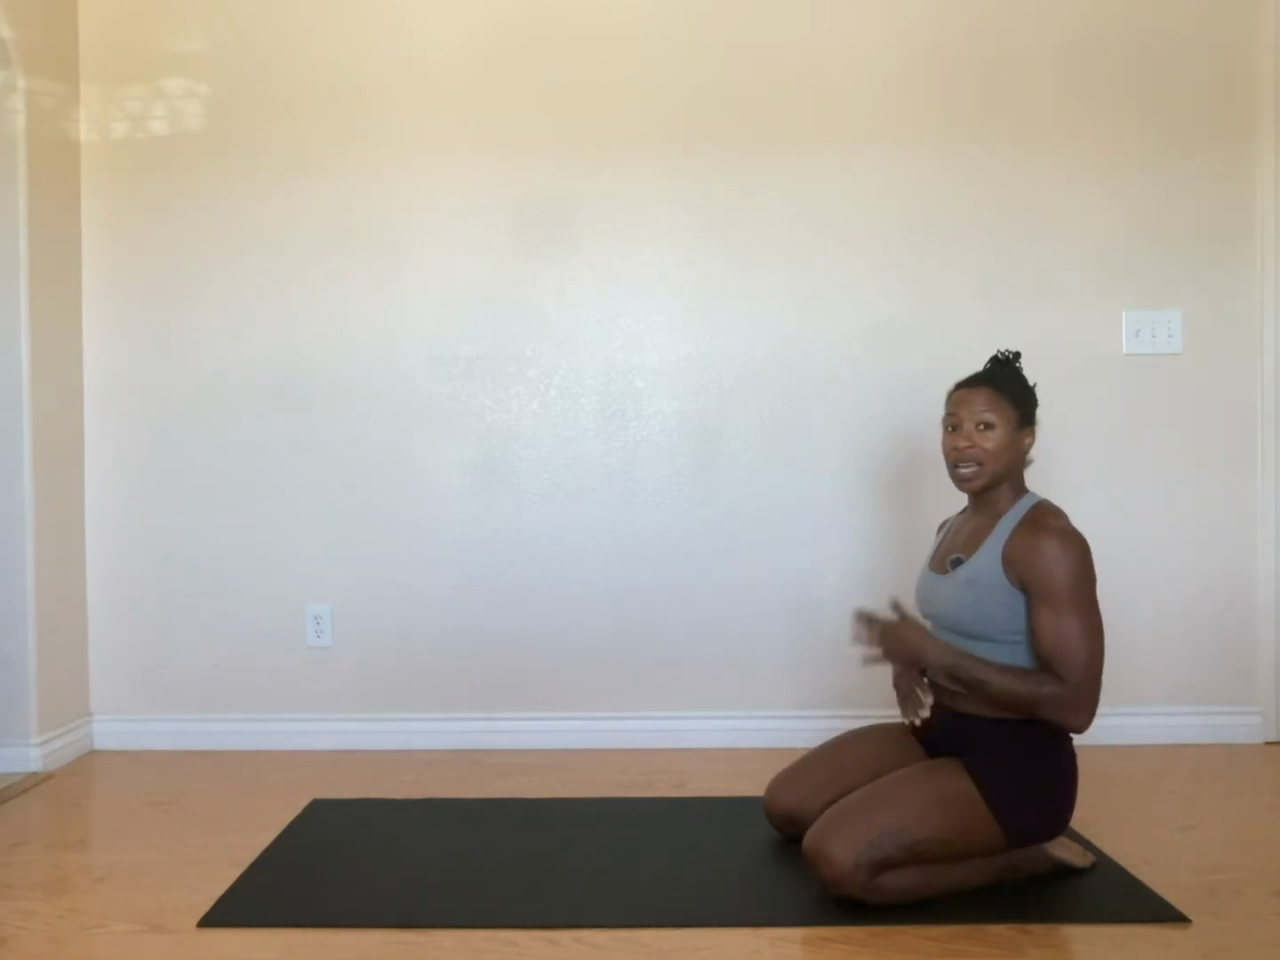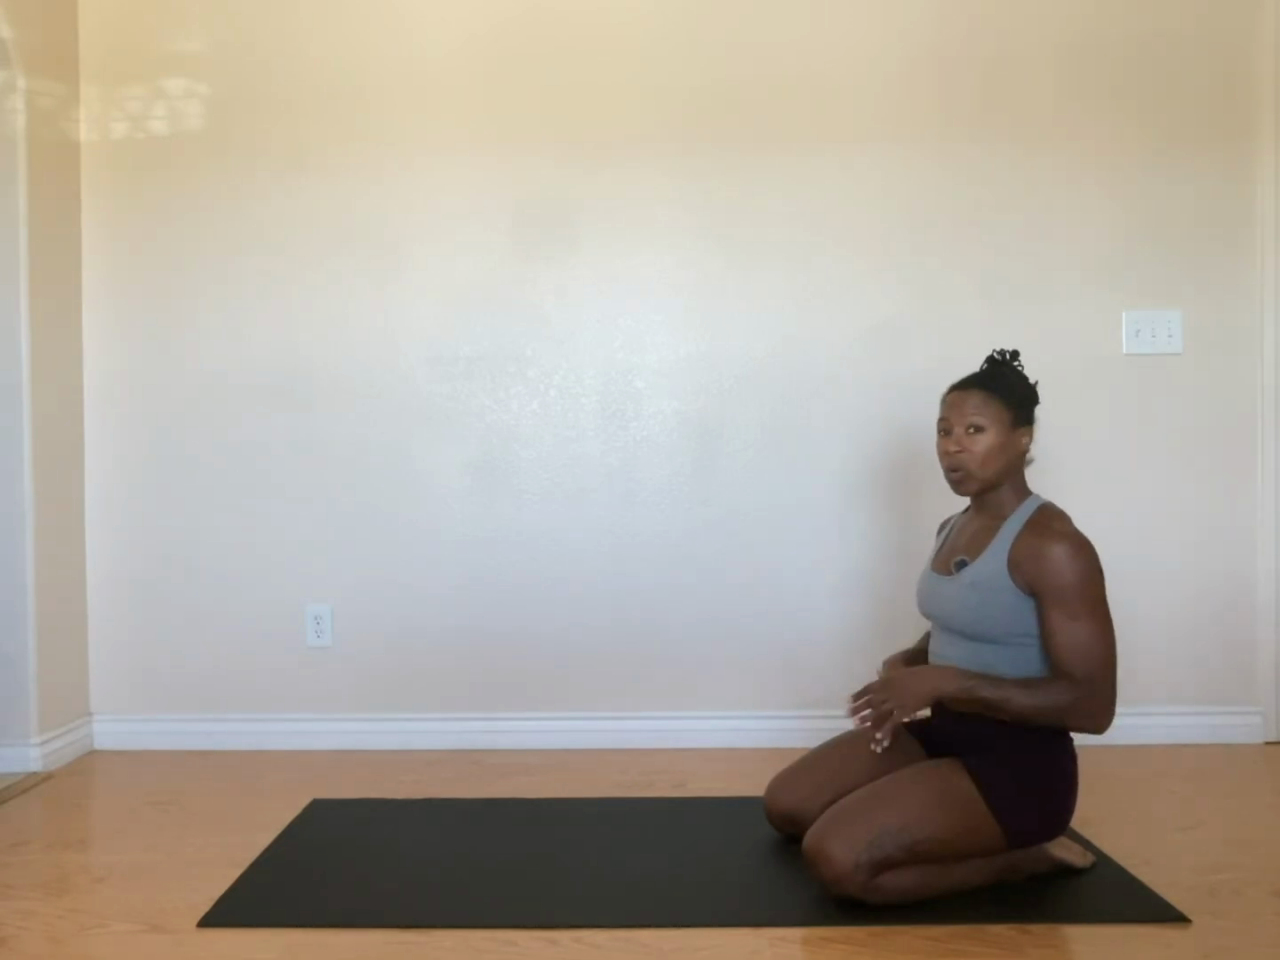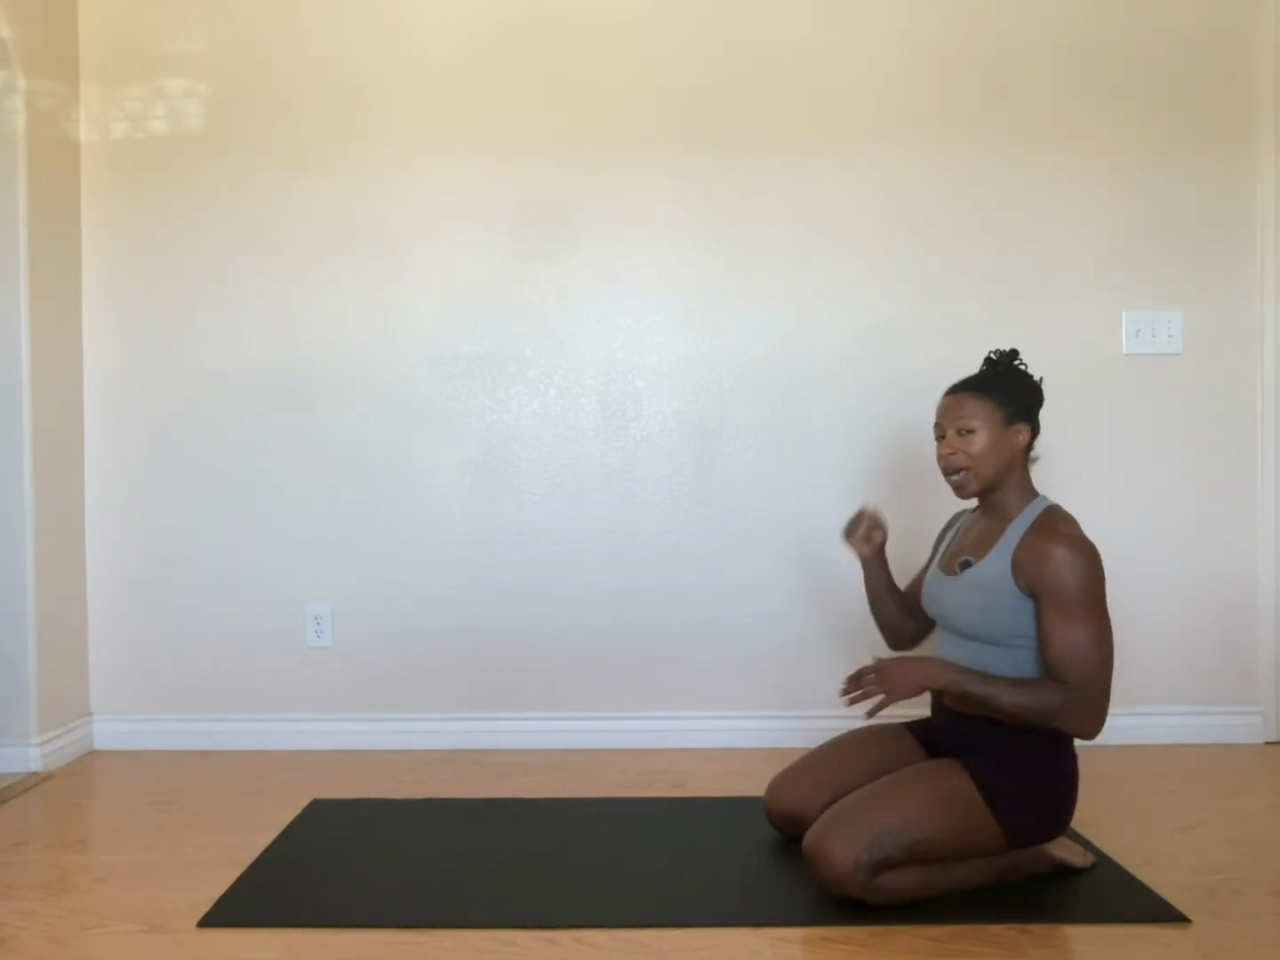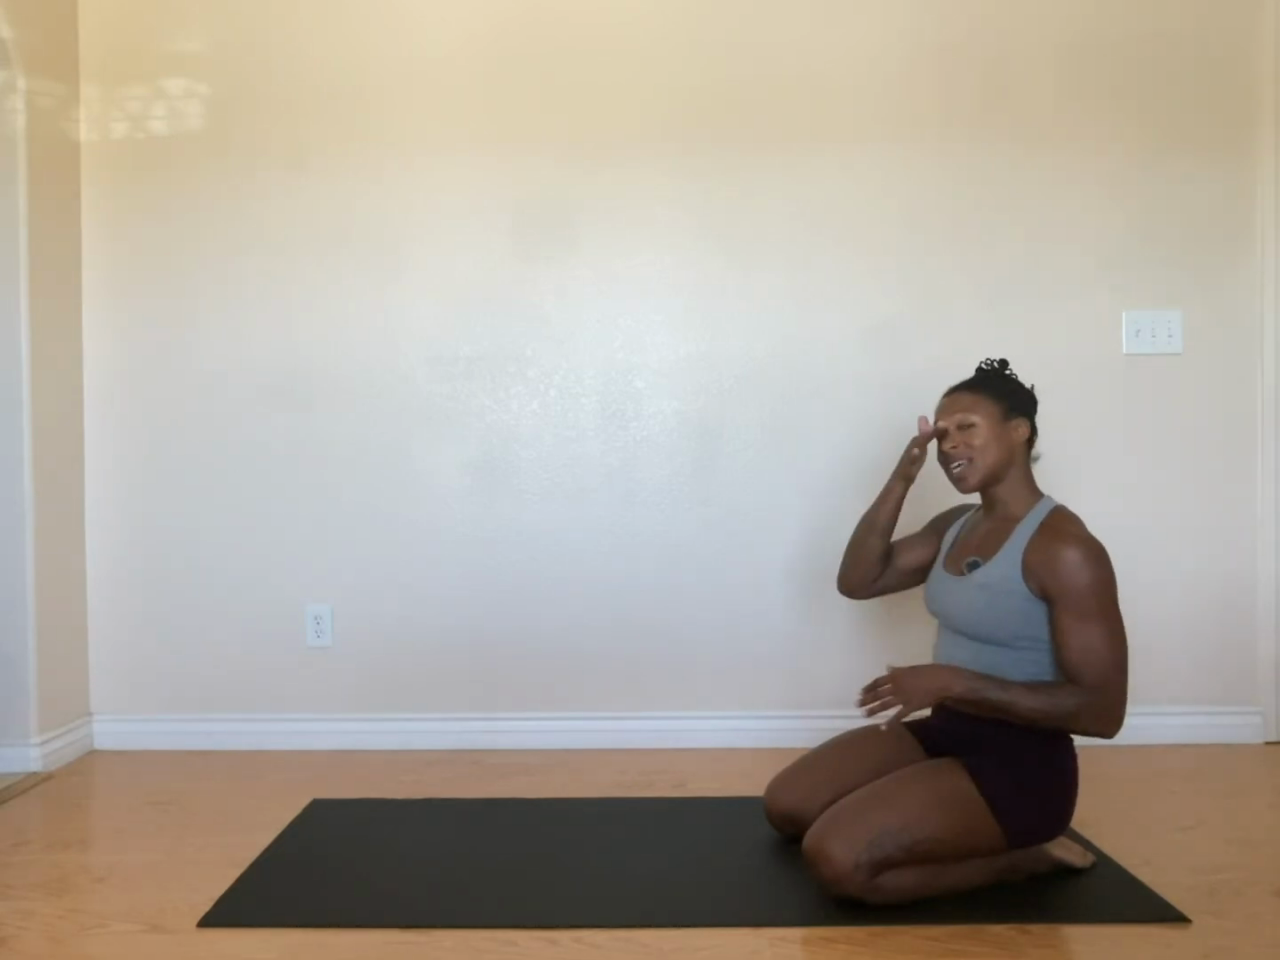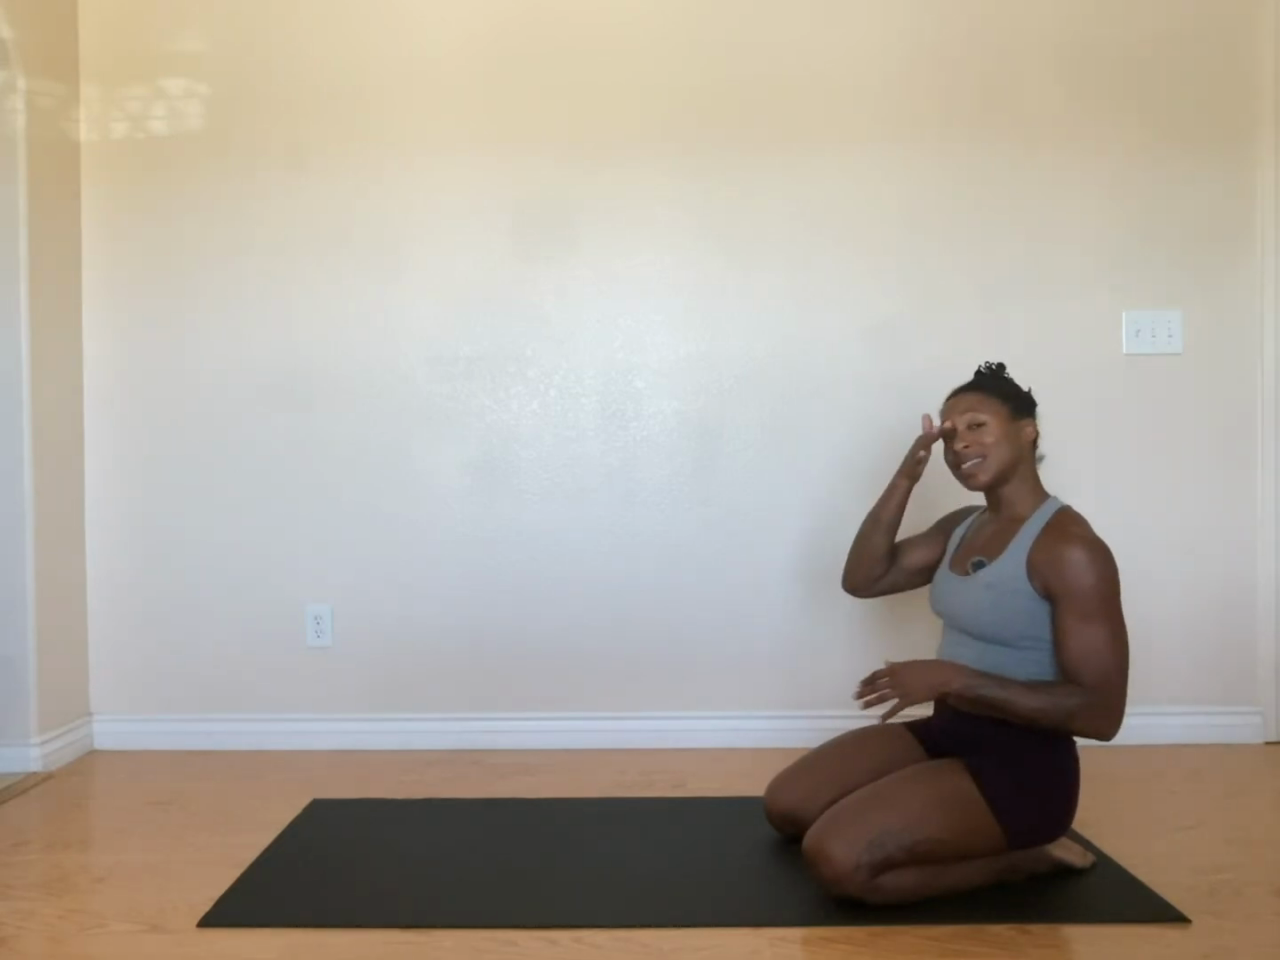
dt=0.4s
person 1, frame 1
left shoulder: (1048, 541)
right shoulder: (955, 527)
left elbow: (1075, 704)
left wrist: (929, 651)
right wrist: (911, 660)
left hip: (1020, 764)
right hip: (946, 734)
left knee: (838, 858)
right knee: (786, 804)
left ankle: (1029, 856)
right ankle: (973, 836)
person 1, frame 2
left shoulder: (1052, 545)
right shoulder: (954, 528)
left elbow: (1093, 706)
left wrist: (944, 683)
right wrist: (902, 669)
left hip: (1020, 765)
right hip: (944, 735)
left knee: (838, 858)
right knee: (785, 805)
left ankle: (1029, 856)
right ankle: (963, 833)
person 1, frame 3
left shoulder: (1057, 548)
right shoulder: (959, 529)
left elbow: (1084, 710)
right elbow: (904, 630)
left wrist: (936, 674)
right wrist: (872, 562)
left hip: (1020, 765)
right hip: (945, 733)
left knee: (839, 858)
right knee: (786, 805)
left ankle: (1030, 856)
right ankle: (966, 835)
person 1, frame 4
left shoulder: (1065, 549)
right shoulder: (956, 527)
left elbow: (1103, 710)
right elbow: (857, 581)
left wrist: (953, 681)
right wrist: (901, 480)
left hip: (1020, 764)
right hip: (944, 732)
left knee: (838, 858)
right knee: (786, 805)
left ankle: (1029, 856)
right ankle: (968, 835)
person 1, frame 5
left shoulder: (1070, 549)
right shoulder: (963, 527)
left elbow: (1101, 712)
right elbow: (862, 579)
left wrist: (951, 677)
right wrist: (906, 477)
left hip: (1022, 765)
right hip: (947, 731)
left knee: (838, 858)
right knee: (786, 805)
left ankle: (1029, 856)
right ankle: (975, 836)
